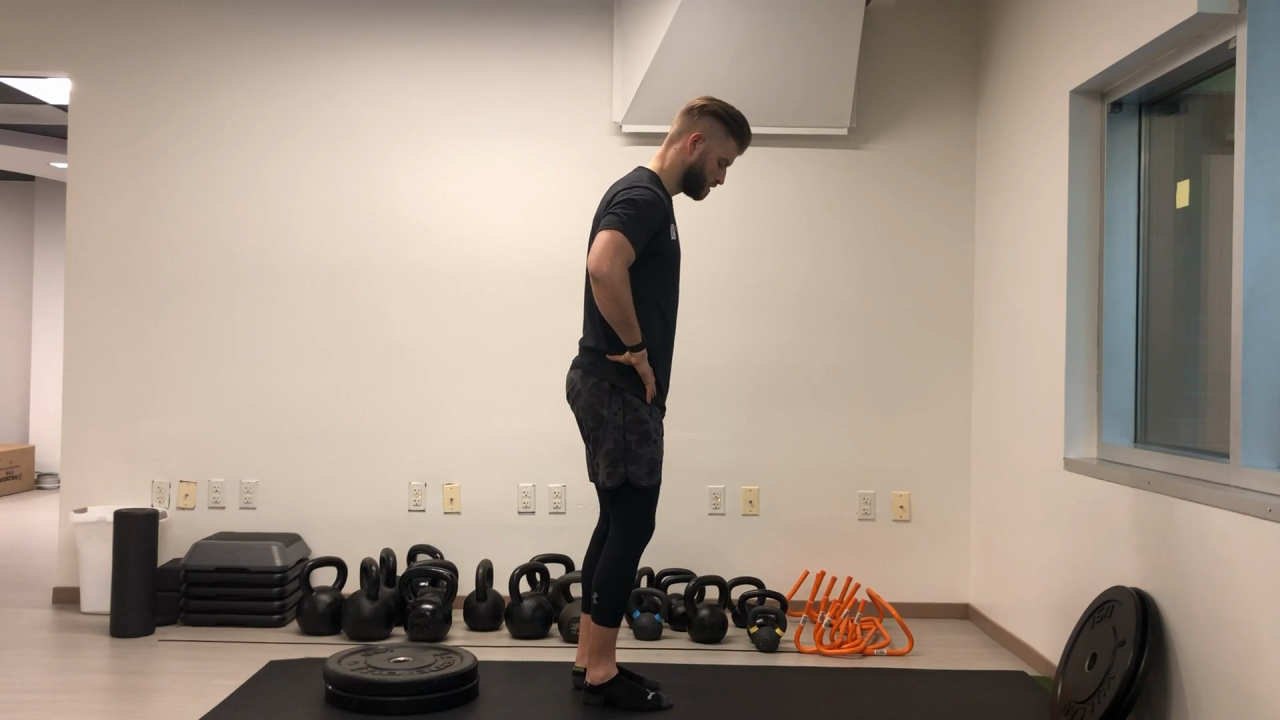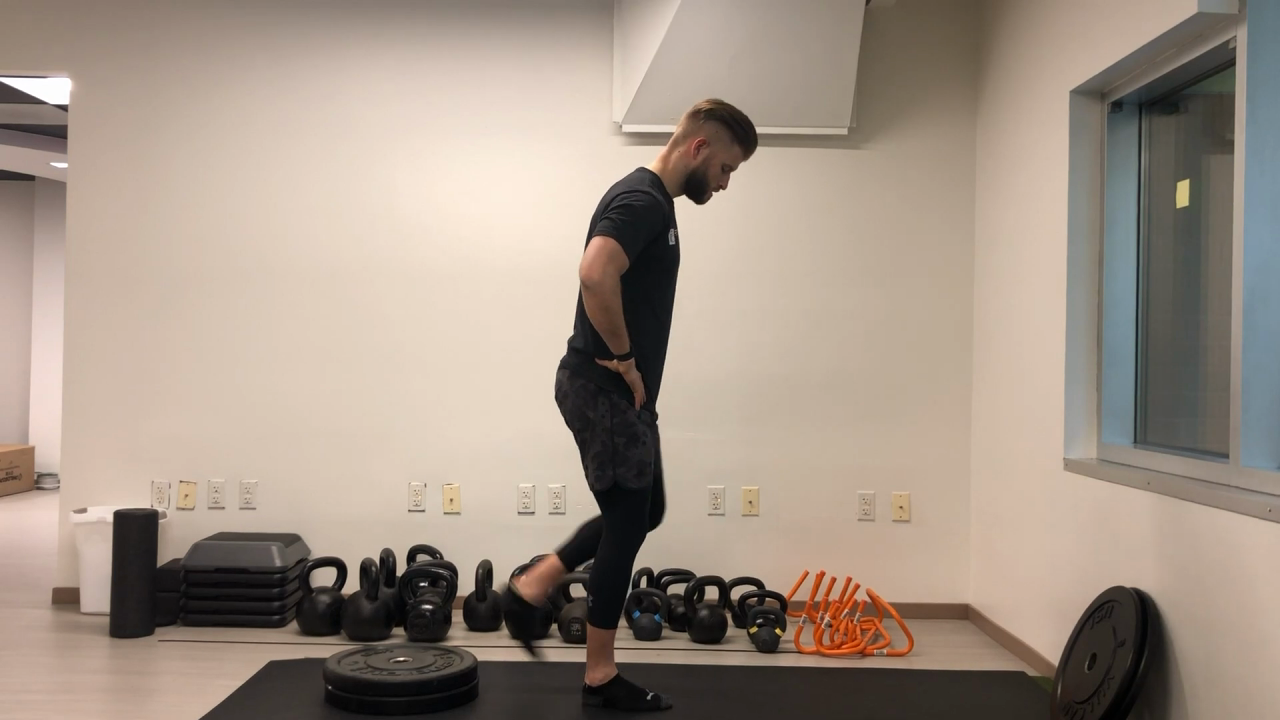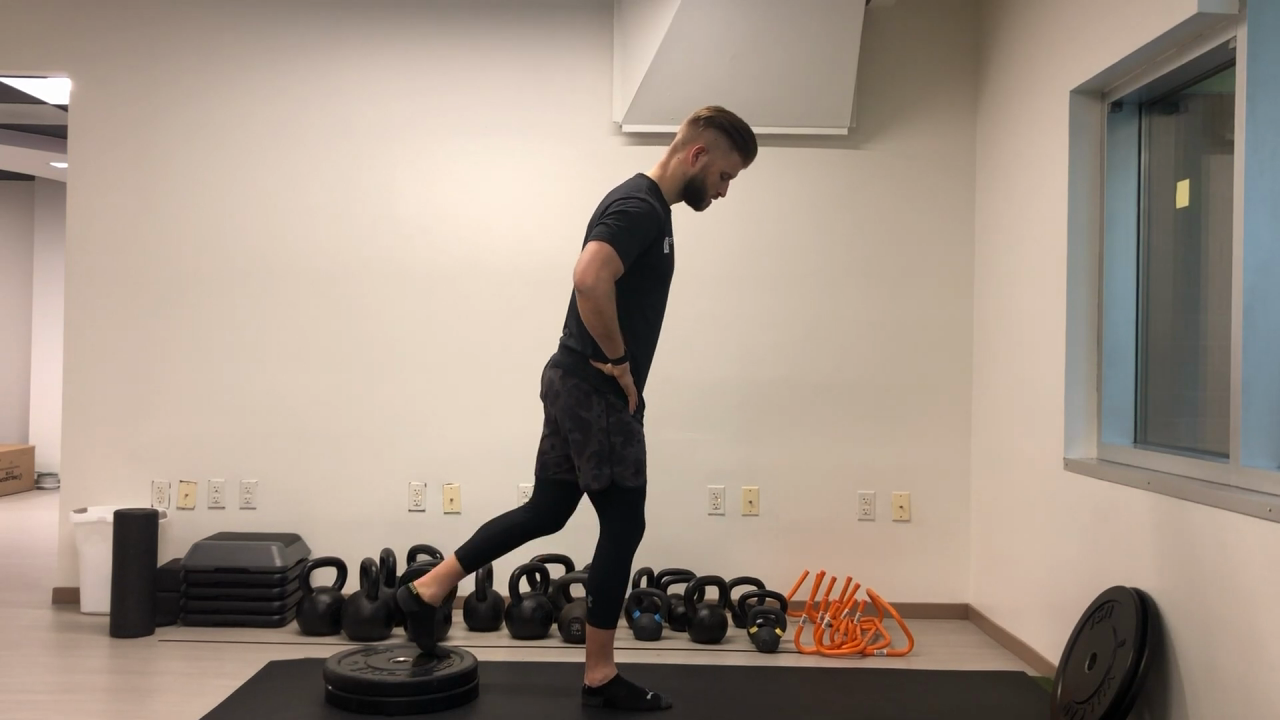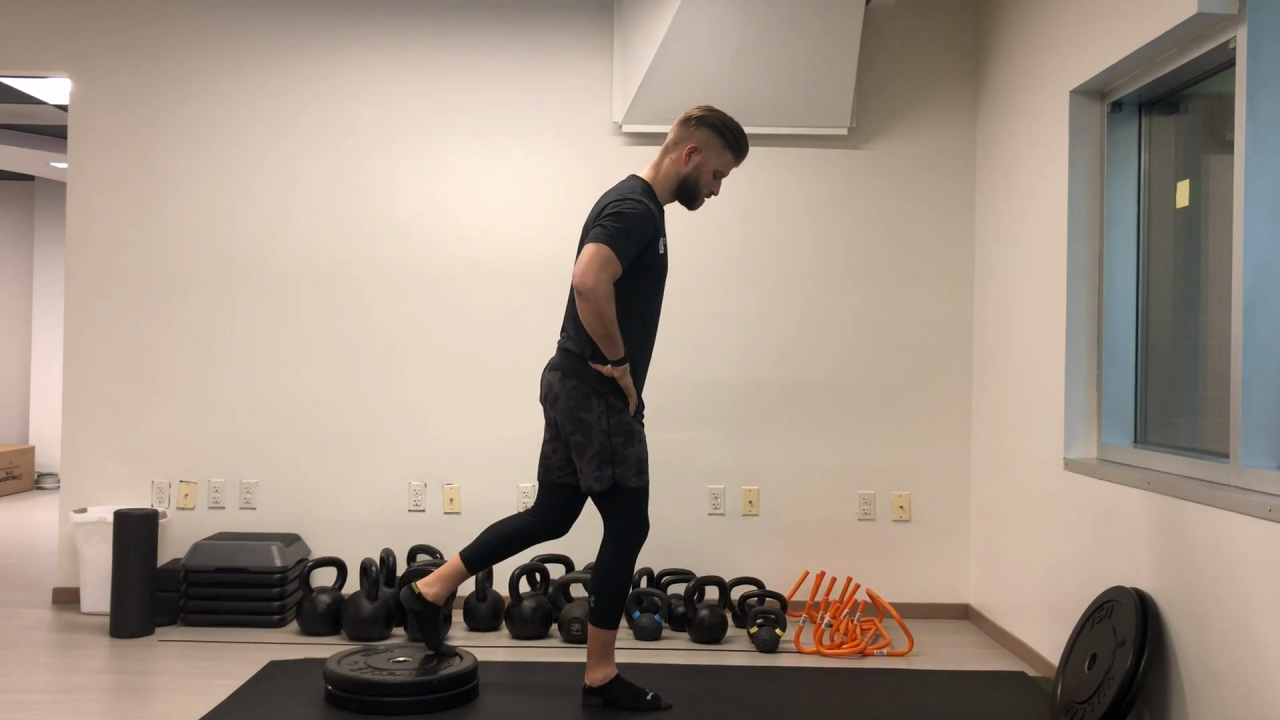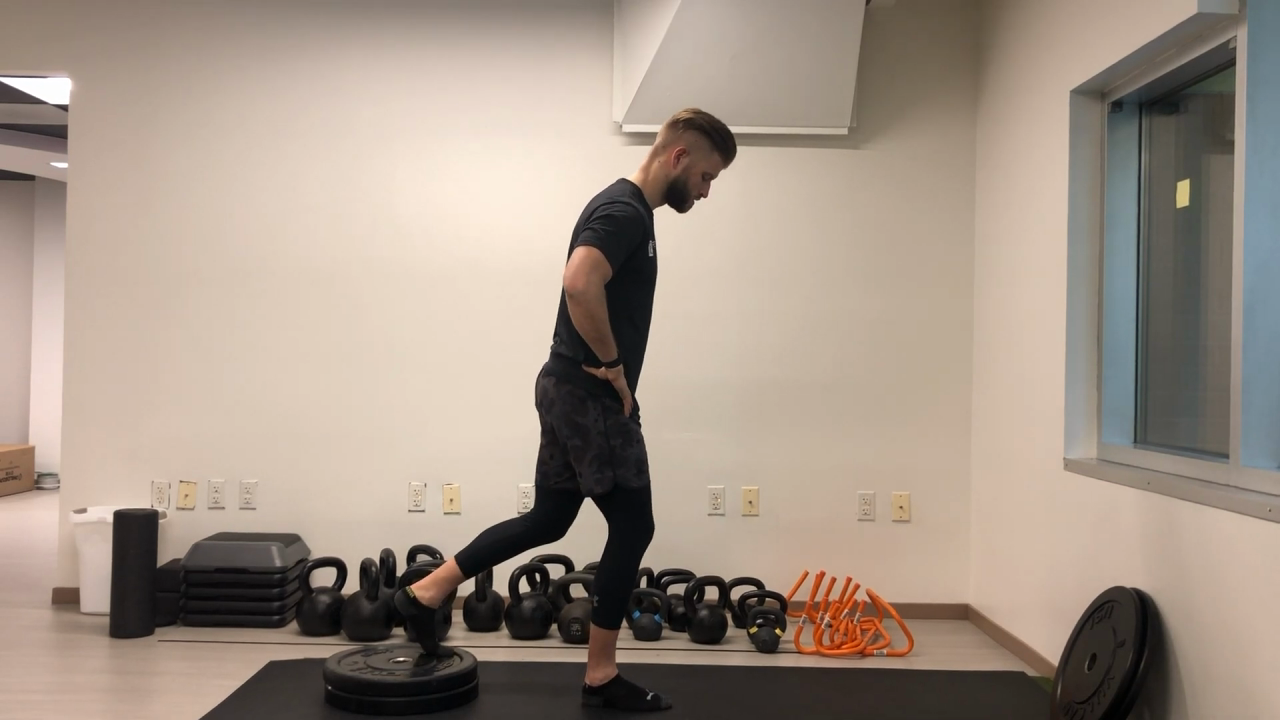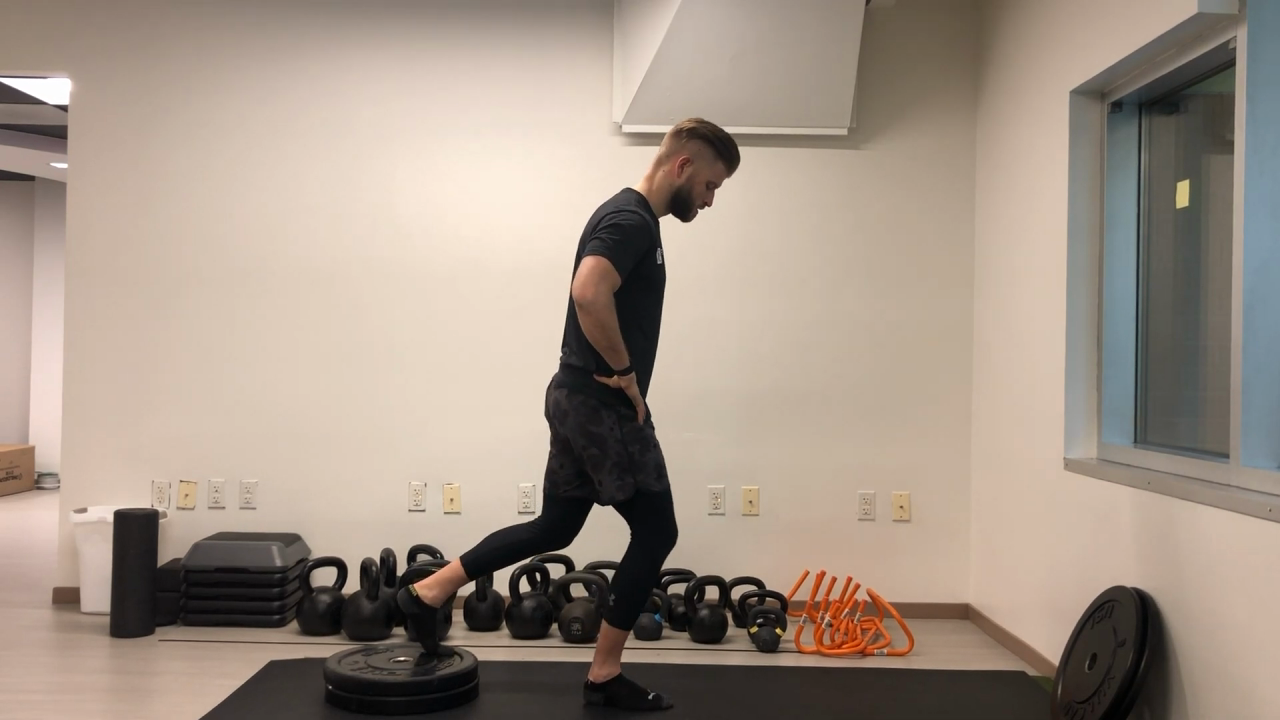
dt=0.5s
person 1, frame 1
left shoulder: (647, 197)
right shoulder: (641, 196)
right elbow: (604, 267)
right wrist: (635, 349)
left hip: (614, 385)
right hip: (617, 386)
left knee: (618, 522)
right knee: (632, 525)
left ankle: (590, 660)
right ankle: (601, 672)
person 1, frame 2
left shoulder: (655, 201)
right shoulder: (640, 200)
right elbow: (596, 274)
right wrist: (622, 360)
left hip: (610, 388)
right hip: (603, 387)
left knee: (638, 512)
right knee: (629, 523)
left ankle: (531, 588)
right ankle: (601, 676)
person 1, frame 3
left shoulder: (649, 206)
right shoulder: (639, 207)
right elbow: (590, 279)
right wrist: (619, 363)
left hip: (579, 384)
right hip: (596, 389)
left knee: (547, 510)
right knee: (623, 526)
left ankle: (426, 590)
right ankle: (600, 676)
person 1, frame 4
left shoulder: (638, 205)
right shoulder: (635, 208)
right elbow: (589, 281)
right wrist: (618, 364)
left hip: (576, 385)
right hip: (594, 391)
left knee: (552, 514)
right knee: (627, 526)
left ankle: (431, 590)
right ankle: (600, 676)
person 1, frame 5
left shoulder: (628, 209)
right shoulder: (623, 211)
right elbow: (579, 284)
right wrist: (612, 365)
left hip: (570, 389)
right hip: (589, 395)
left knee: (549, 518)
right knee: (632, 527)
left ankle: (425, 594)
right ankle: (601, 677)
person 1, frame 6
left shoulder: (631, 218)
right shoulder: (630, 220)
right elbow: (589, 292)
right wrist: (625, 373)
left hip: (579, 396)
right hip: (600, 404)
left knee: (555, 525)
right knee: (655, 531)
left ankle: (427, 593)
right ankle: (605, 676)
